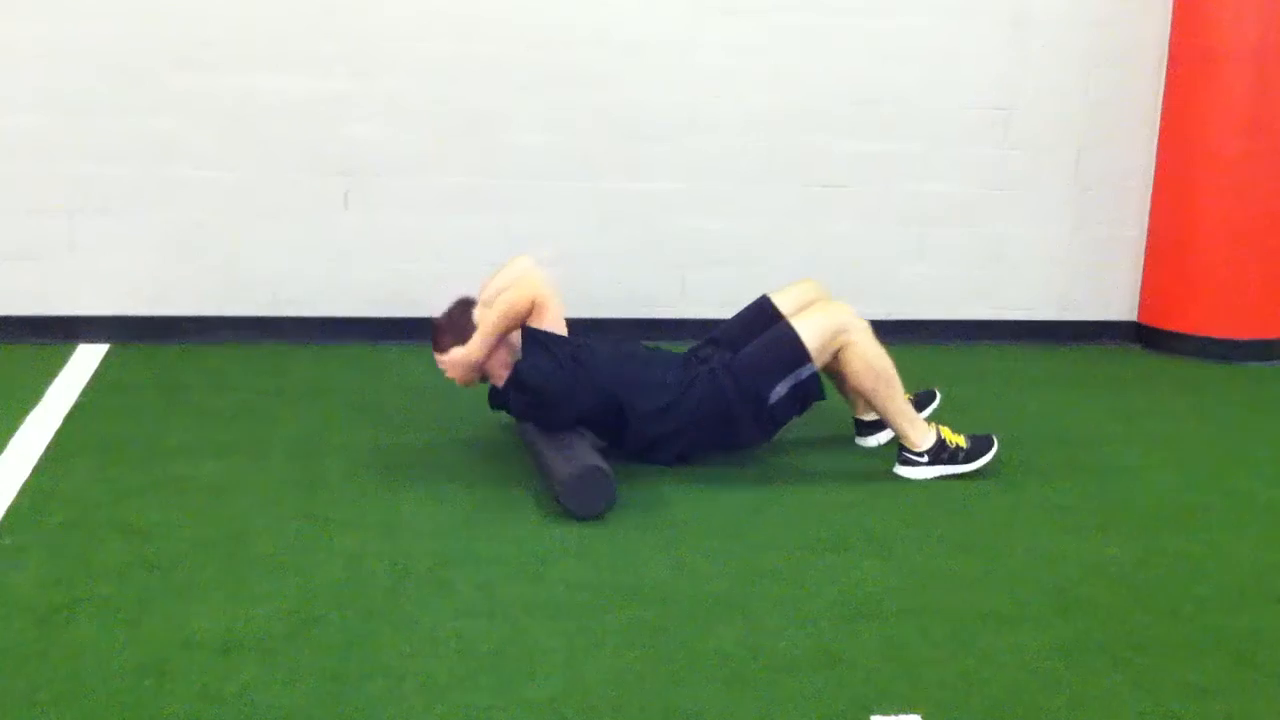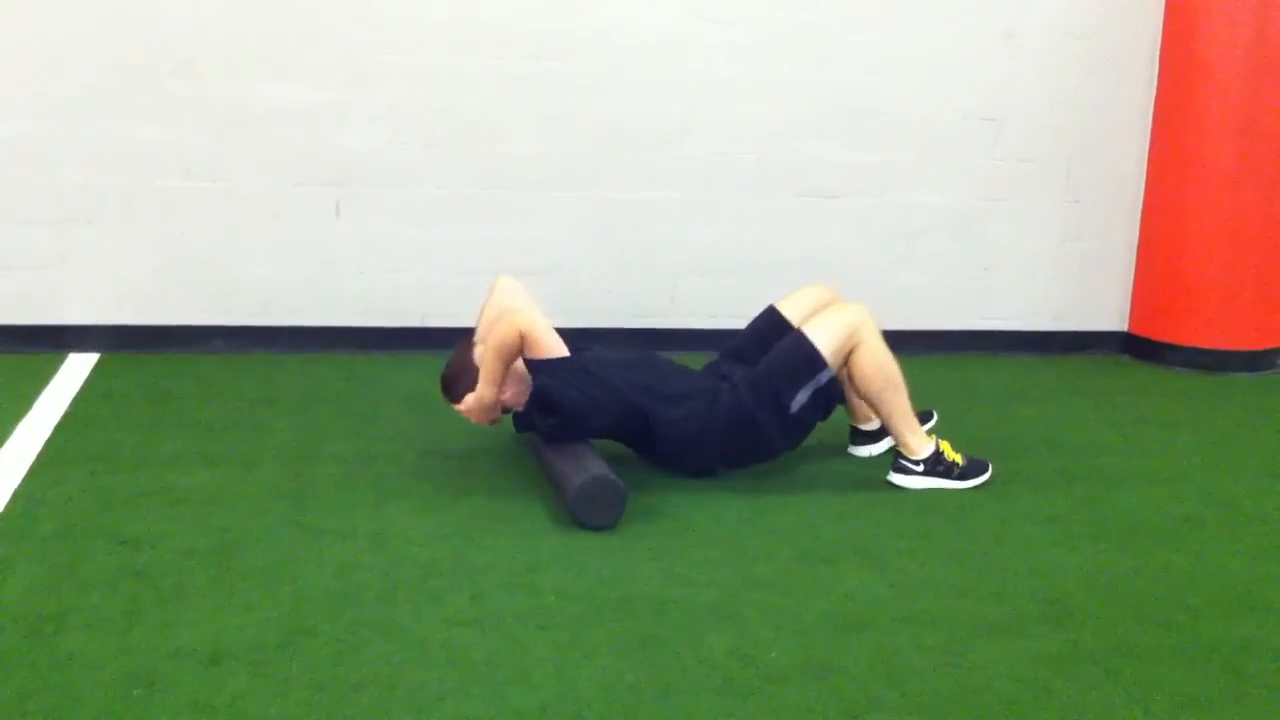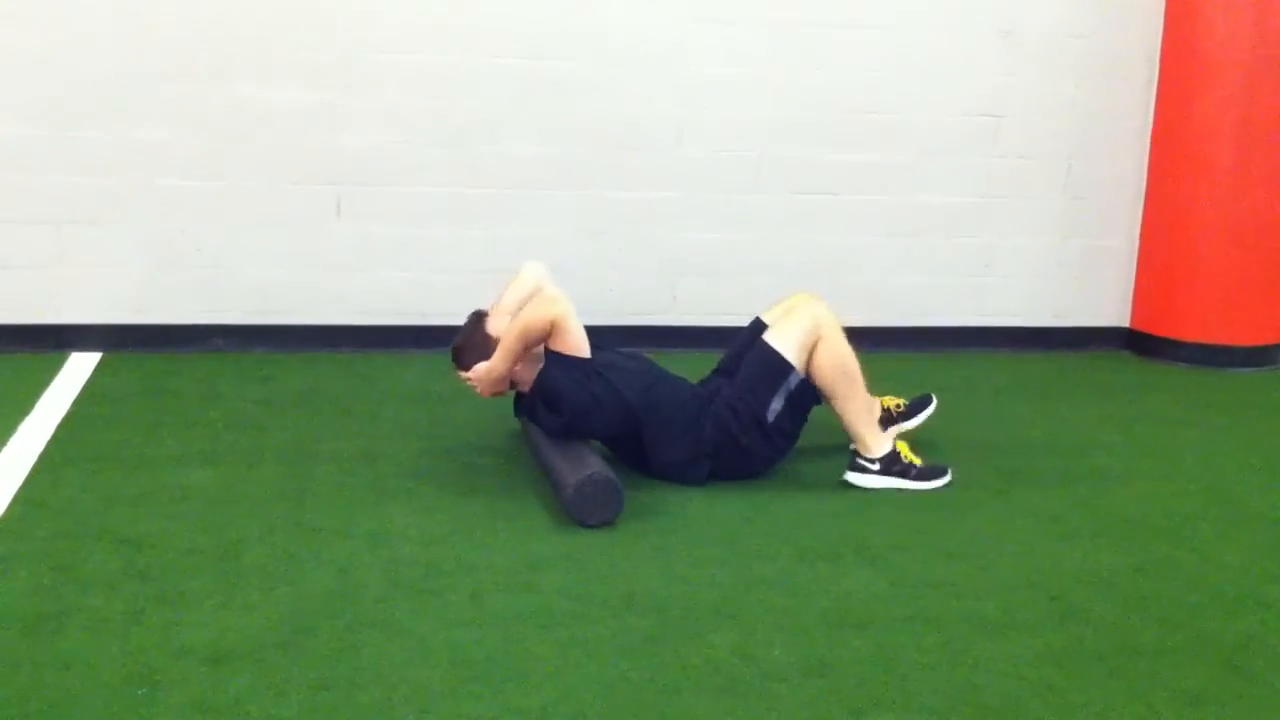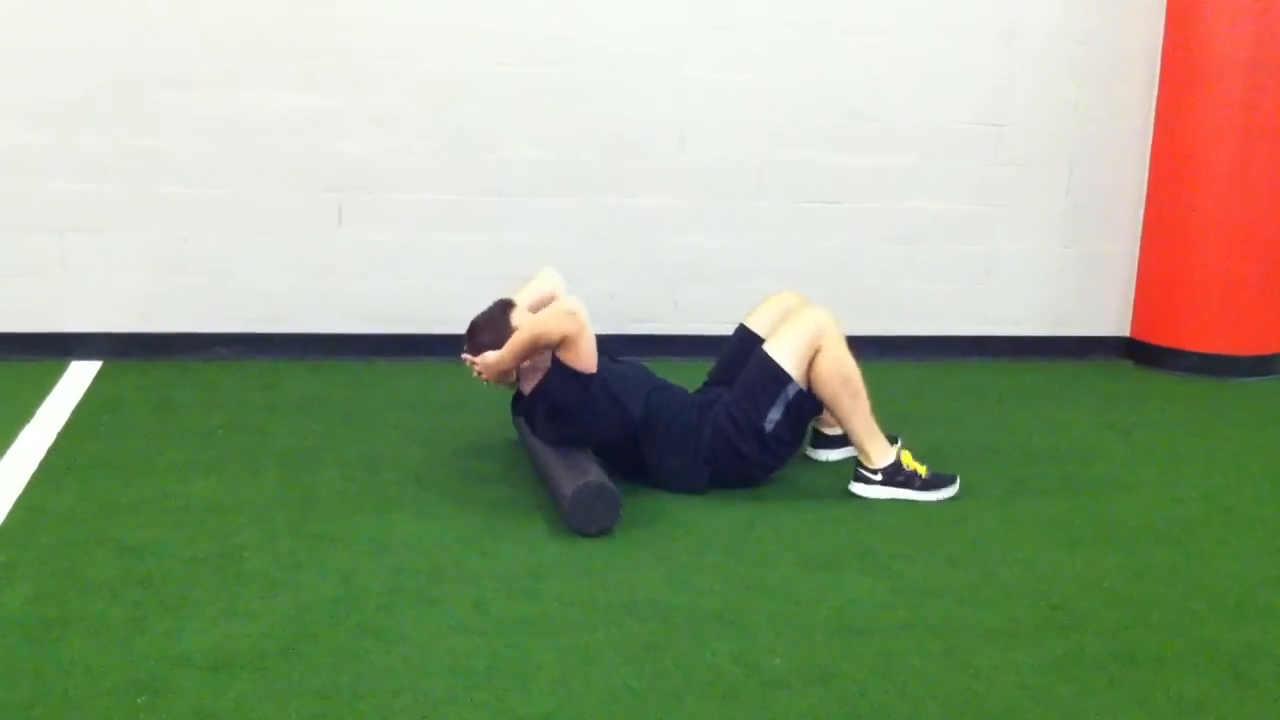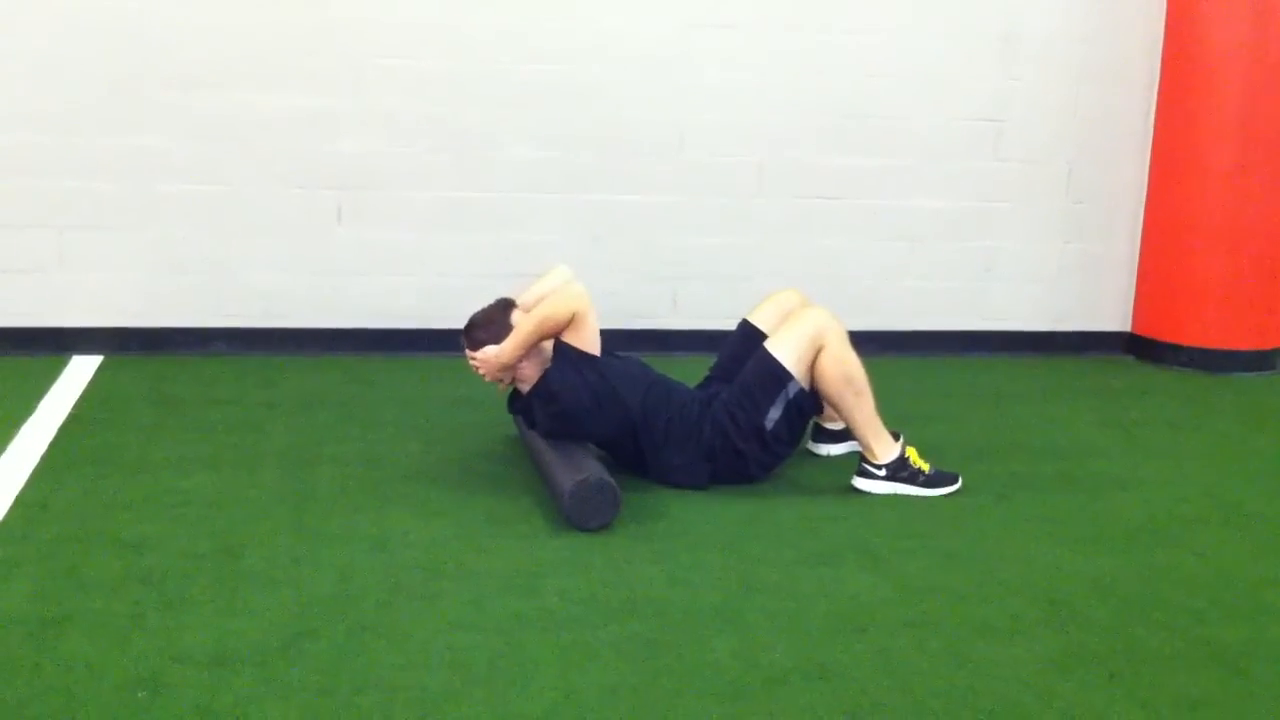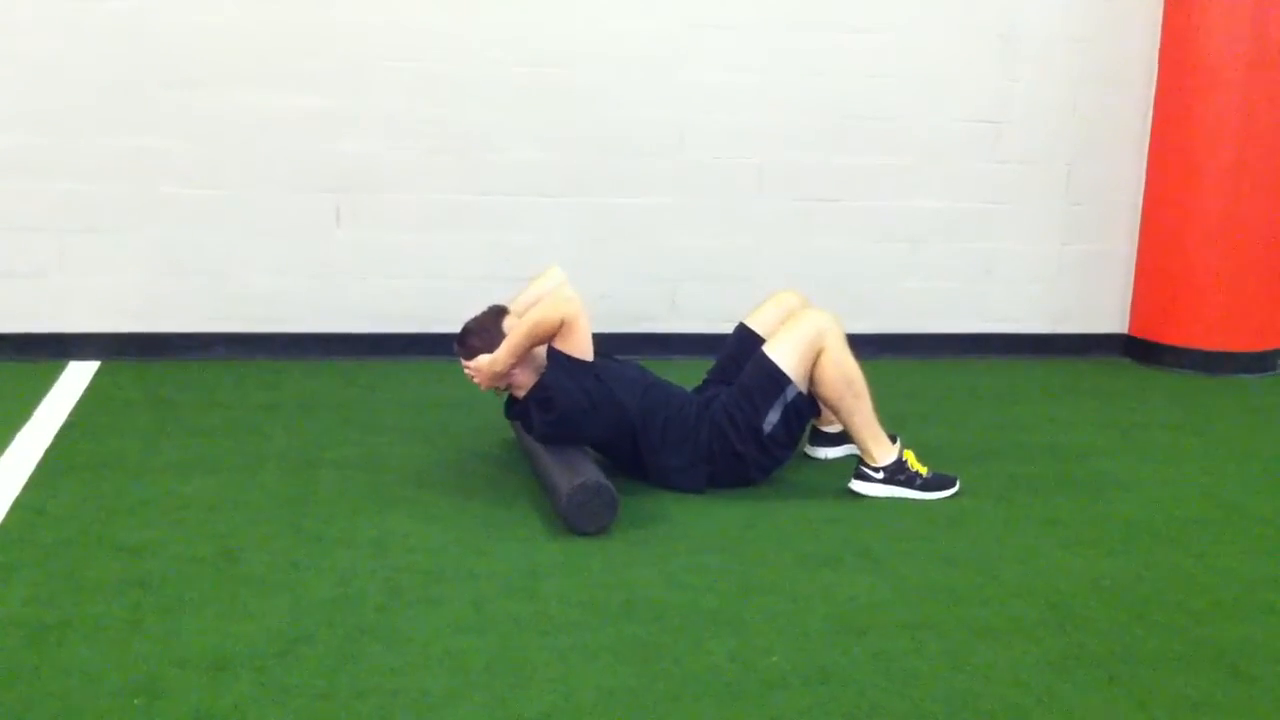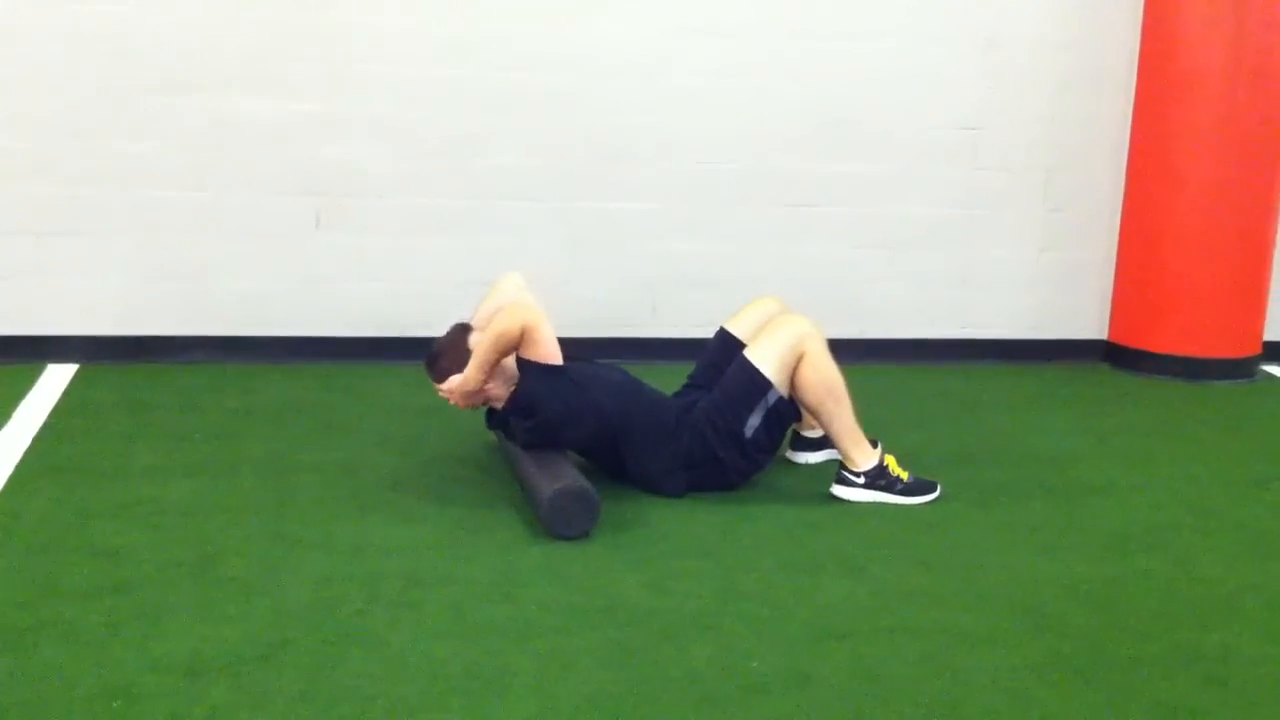
dt=0.5s
person 1, frame 1
left shoulder: (522, 376)
right shoulder: (537, 385)
left elbow: (521, 268)
right elbow: (535, 284)
left wrist: (474, 313)
right wrist: (473, 350)
left hip: (698, 373)
right hip: (716, 405)
left knee: (811, 294)
right knee: (843, 319)
left ankle: (872, 416)
right ankle: (920, 445)
person 1, frame 2
left shoulder: (544, 395)
right shoulder: (556, 402)
left elbow: (507, 289)
right elbow: (516, 318)
left wrist: (474, 355)
right wrist: (483, 394)
left hip: (717, 386)
right hip: (738, 417)
left knee: (821, 298)
right knee: (855, 322)
left ankle: (868, 427)
right ankle: (918, 456)
person 1, frame 3
left shoulder: (540, 387)
right shoulder: (563, 394)
left elbow: (535, 275)
right elbow: (553, 304)
left wrist: (487, 330)
right wrist: (496, 368)
left hip: (707, 404)
right hip: (727, 439)
left knee: (801, 302)
right knee: (815, 317)
left ankle: (866, 413)
right ankle: (876, 454)
person 1, frame 4
left shoulder: (539, 393)
right shoulder: (562, 401)
left elbow: (550, 281)
right elbow: (568, 313)
left wrist: (495, 331)
right wrist: (504, 358)
left hip: (706, 411)
right hip: (725, 447)
left knee: (789, 305)
right knee: (816, 324)
left ankle: (831, 430)
right ankle: (879, 465)
person 1, frame 5
left shoulder: (540, 388)
right shoulder: (562, 395)
left elbow: (561, 277)
right elbow: (575, 299)
left wrist: (508, 315)
right wrist: (507, 352)
left hip: (708, 406)
right hip: (726, 443)
left knee: (791, 302)
right knee: (818, 325)
left ankle: (833, 426)
right ankle: (884, 461)
person 1, frame 6
left shoulder: (538, 393)
right shoulder: (558, 402)
left elbow: (554, 279)
right elbow: (566, 302)
left wrist: (497, 328)
right wrist: (499, 360)
left hip: (704, 410)
right hip: (723, 446)
left knee: (790, 304)
right knee: (818, 327)
left ankle: (830, 429)
right ankle: (882, 464)
person 1, frame 7
left shoulder: (518, 402)
right shoulder: (536, 407)
left elbow: (512, 286)
right elbow: (526, 313)
left wrist: (466, 345)
right wrist: (471, 377)
left hip: (686, 413)
right hip: (705, 450)
left knee: (771, 310)
right knee: (799, 333)
left ankle: (812, 434)
right ankle: (864, 469)
